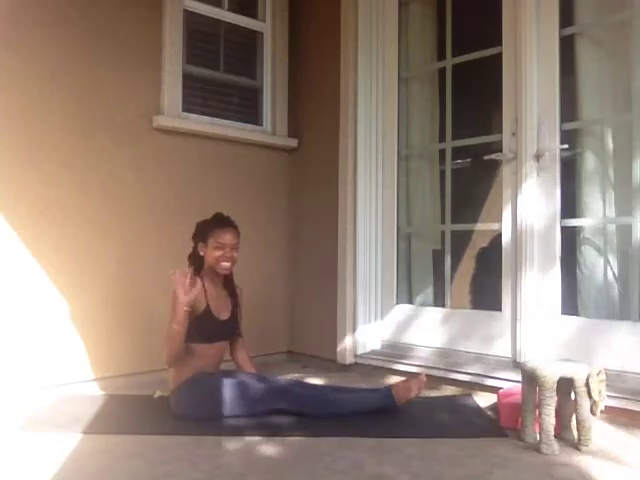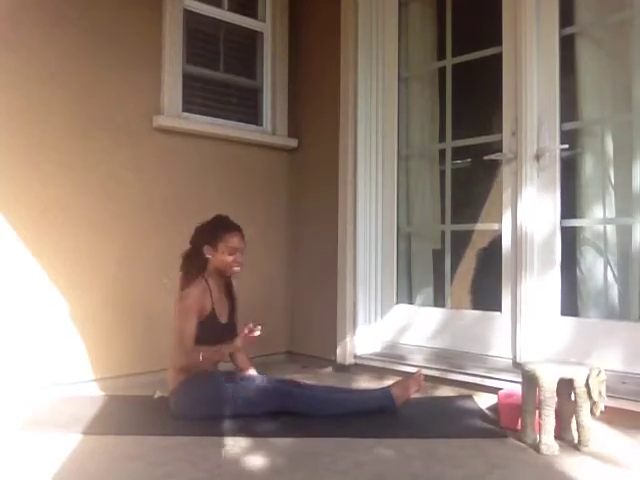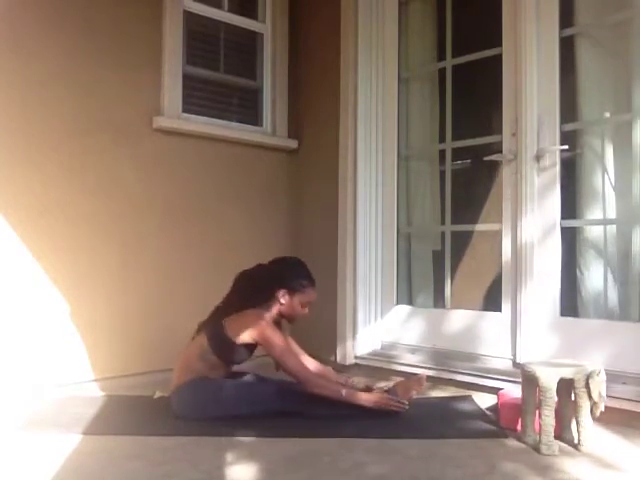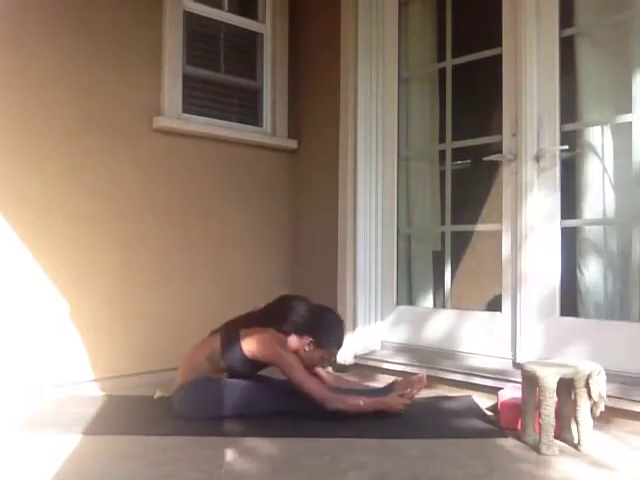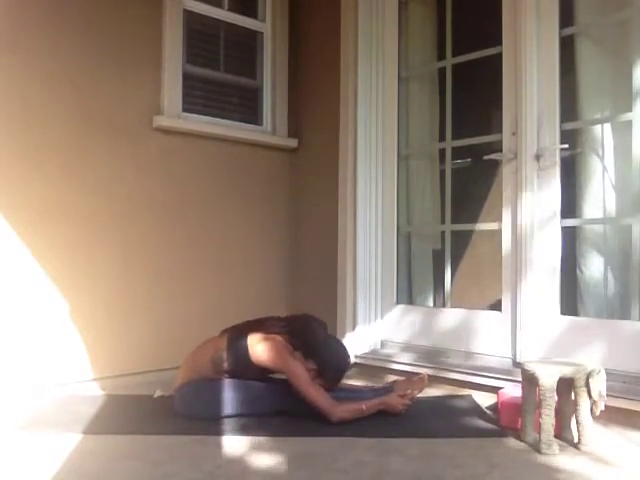
dt=0.7s
person 1, frame 1
left shoulder: (233, 292)
right shoulder: (191, 290)
right elbow: (171, 358)
left wrist: (259, 383)
right wrist: (182, 306)
left hip: (213, 382)
right hip: (191, 392)
left knee: (285, 387)
right knee: (281, 395)
left ankle: (385, 395)
right ankle: (387, 397)
person 1, frame 2
left shoulder: (227, 292)
right shoulder: (196, 293)
left elbow: (236, 349)
right elbow: (181, 360)
left wrist: (258, 379)
right wrist: (230, 348)
left hip: (208, 382)
right hip: (190, 394)
left knee: (284, 386)
right knee: (282, 395)
left ankle: (384, 396)
right ankle: (386, 398)
person 1, frame 3
left shoulder: (265, 318)
right shoulder: (260, 324)
left elbow: (307, 363)
right elbow: (306, 380)
left wrist: (356, 386)
right wrist: (362, 397)
left hip: (209, 386)
right hip: (193, 394)
left knee: (287, 390)
right knee: (284, 397)
left ankle: (385, 397)
right ankle: (386, 401)
person 1, frame 4
left shoulder: (287, 336)
right shoulder: (276, 347)
left elbow: (326, 380)
right elbow: (330, 401)
left wrist: (377, 390)
right wrist: (381, 402)
left hip: (212, 383)
right hip: (194, 393)
left knee: (292, 391)
right knee: (285, 398)
person 1, frame 5
left shoulder: (294, 343)
right shoulder: (284, 355)
left elbow: (327, 390)
right elbow: (334, 412)
left wrist: (379, 391)
right wrist: (382, 402)
left hip: (211, 383)
right hip: (194, 393)
left knee: (300, 393)
right knee: (286, 398)
